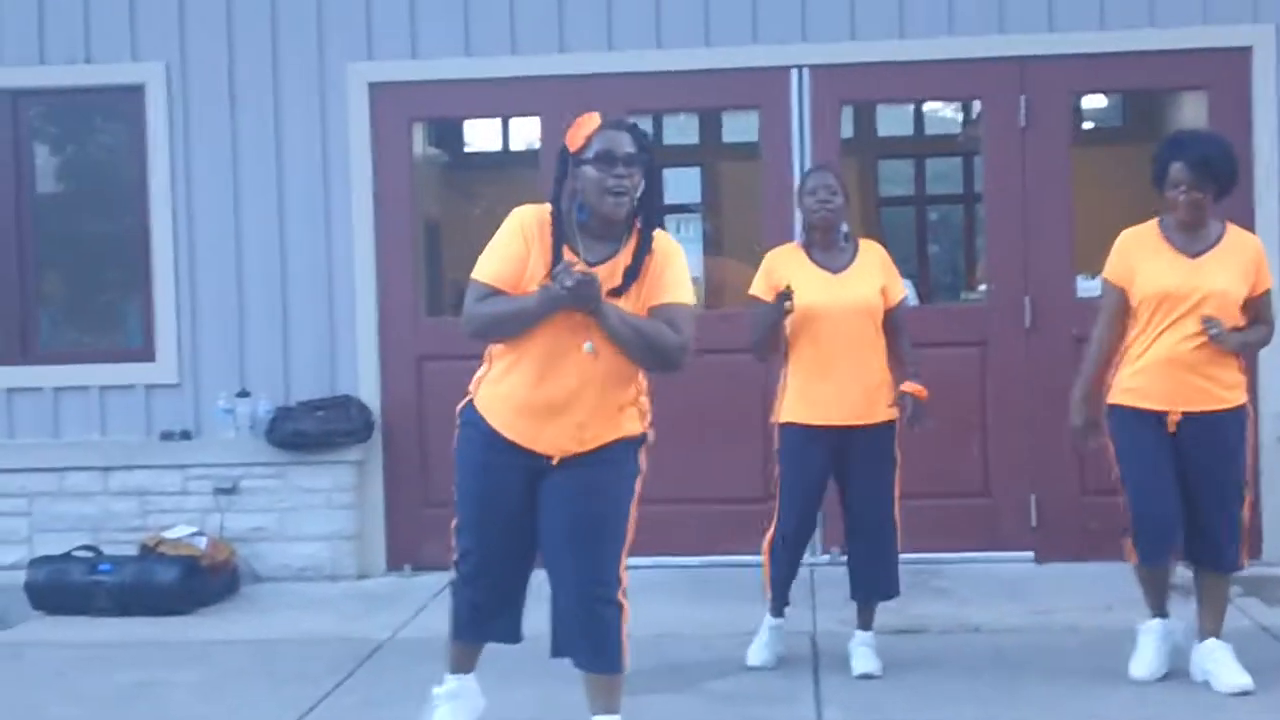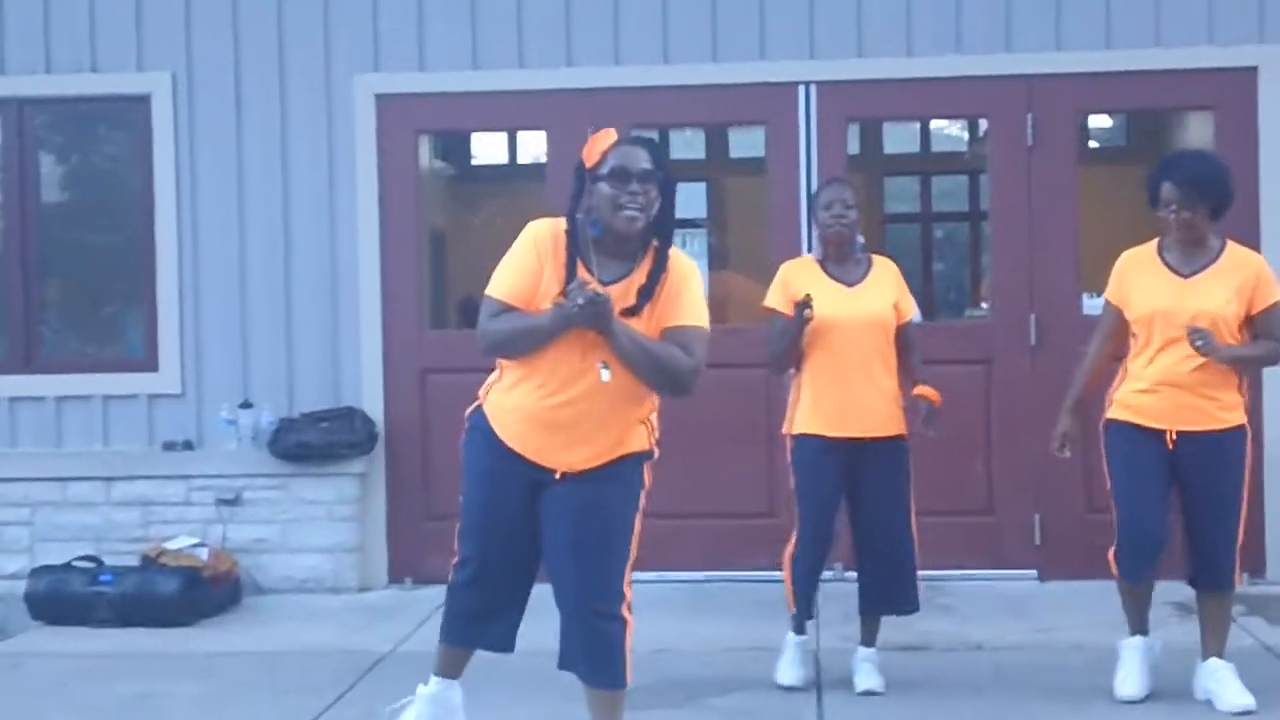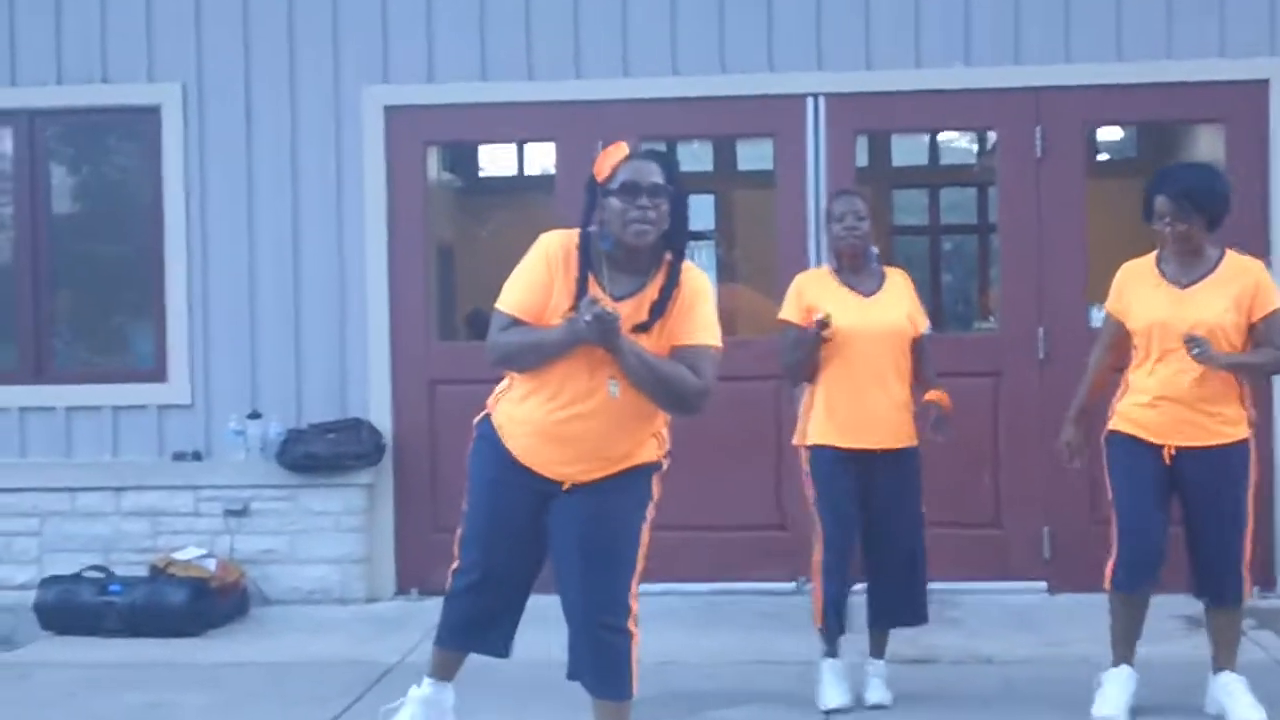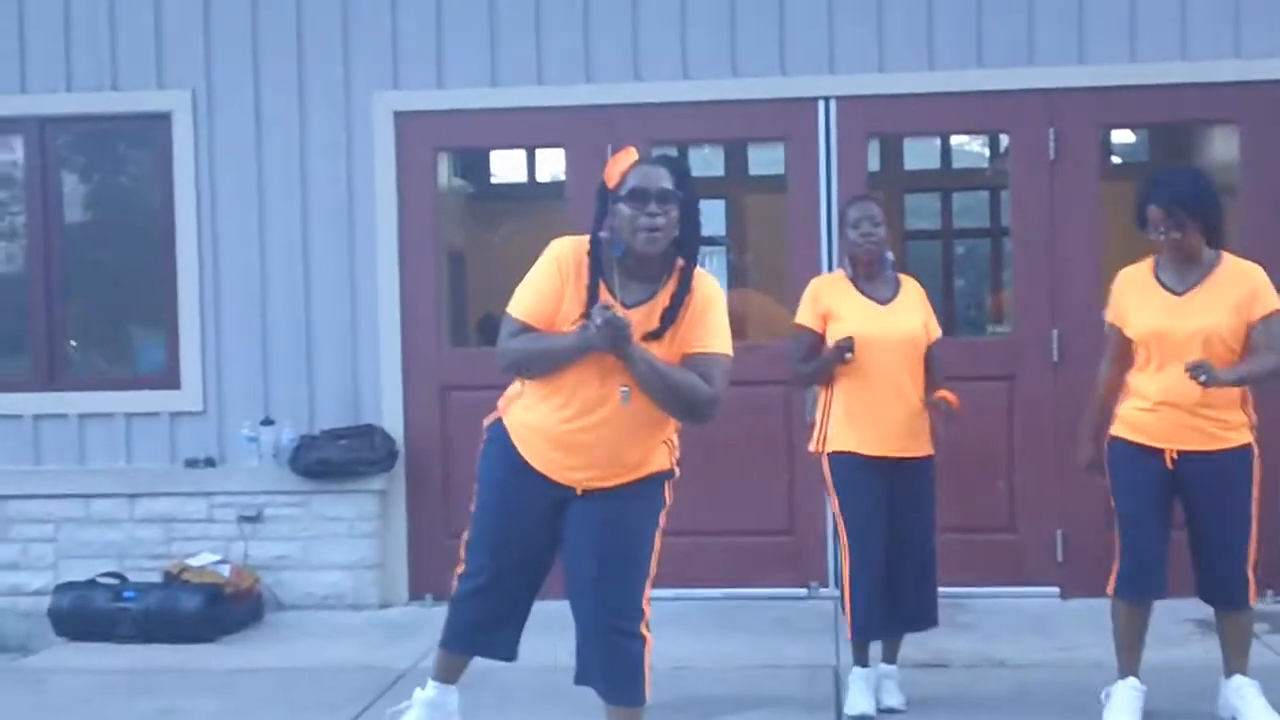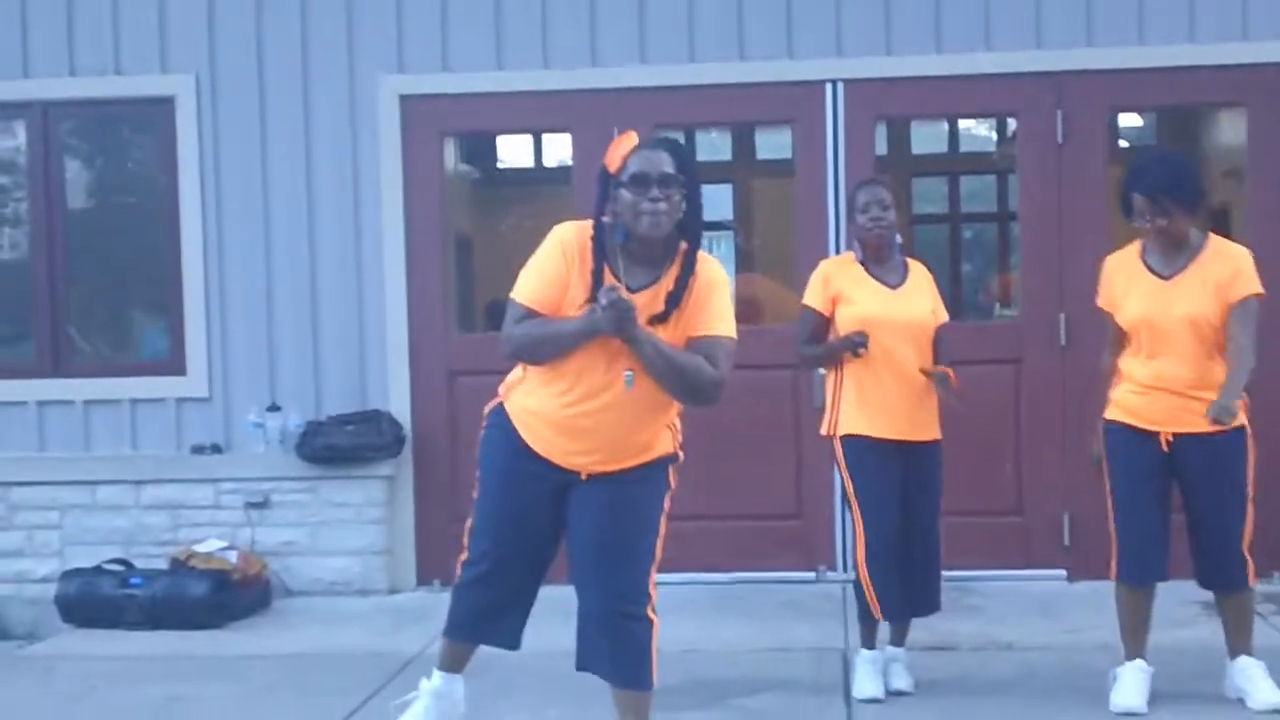
dt=0.1s
person 1, frame 1
left shoulder: (661, 253)
right shoulder: (528, 226)
left elbow: (674, 352)
right elbow: (476, 319)
left wrist: (600, 304)
right wrist: (554, 298)
left hip: (603, 445)
right hip: (499, 430)
left knee: (593, 584)
right knee: (482, 564)
person 1, frame 2
left shoulder: (677, 272)
right shoulder: (542, 241)
left elbow: (683, 376)
right elbow: (489, 334)
left wrist: (609, 325)
right wrist: (564, 314)
left hip: (607, 461)
right hip: (506, 439)
left knee: (597, 599)
right knee: (481, 571)
person 1, frame 3
left shoulder: (689, 287)
right shoulder: (555, 253)
left elbow: (692, 394)
right elbow: (499, 347)
left wrist: (618, 342)
right wrist: (575, 332)
left hip: (616, 473)
right hip: (514, 450)
left knee: (604, 611)
right knee: (480, 578)
person 1, frame 4
left shoulder: (700, 293)
right shoulder: (566, 260)
left elbow: (703, 402)
right elbow: (509, 352)
left wrist: (629, 349)
right wrist: (585, 338)
left hip: (627, 480)
right hip: (524, 454)
left knee: (616, 617)
right knee: (487, 581)
person 1, frame 5
left shoulder: (703, 276)
right shoulder: (569, 244)
left elbow: (708, 384)
right elbow: (515, 337)
left wrist: (635, 333)
right wrist: (592, 321)
left hip: (631, 464)
right hip: (527, 440)
left knee: (623, 601)
right knee: (491, 568)
person 2, frame 1
left shoulder: (1246, 250)
right shoulder: (1132, 244)
left elbow: (1265, 328)
right elbow: (1108, 327)
left wrist: (1233, 339)
right wrist: (1084, 397)
left hip: (1217, 409)
right hip: (1137, 405)
left knee: (1219, 527)
right knee: (1153, 523)
left ankle: (1211, 645)
right ankle: (1158, 623)
person 2, frame 2
right shoulder: (1132, 265)
right elbow: (1104, 344)
left wrist: (1227, 352)
right wrist: (1070, 410)
left hip: (1216, 428)
right hip: (1135, 423)
left knee: (1216, 546)
right knee: (1138, 538)
left ankle: (1214, 665)
right ankle: (1136, 641)
person 2, frame 3
right shoulder: (1131, 276)
right elbow: (1107, 356)
left wrist: (1221, 359)
right wrist: (1074, 419)
left hip: (1218, 442)
right hip: (1137, 437)
left knee: (1222, 560)
right knee: (1135, 552)
right ankle: (1120, 669)
person 2, frame 4
right shoulder: (1129, 283)
right elbow: (1113, 366)
left wrist: (1222, 376)
right wrist: (1092, 433)
left hip: (1220, 446)
right hip: (1138, 443)
left knee: (1228, 565)
right knee: (1136, 561)
person 2, frame 5
left shoulder: (1231, 261)
right shoulder: (1117, 267)
left wrist: (1230, 394)
right wrist: (1101, 417)
left hip: (1212, 428)
right hip: (1132, 428)
left knee: (1225, 545)
right knee: (1136, 544)
right ankle: (1133, 665)
person 3, frame 1
left shoulder: (874, 256)
right shoulder: (779, 262)
left elbow: (897, 334)
right elbow: (760, 349)
left wrist: (910, 385)
right wrist: (775, 316)
left hip: (871, 415)
right hip: (804, 415)
left knee: (872, 523)
right knee: (792, 520)
left ankle: (863, 636)
right ankle: (773, 620)
person 3, frame 2
left shoulder: (886, 272)
right shoulder: (793, 274)
left elbow: (906, 350)
right elbow: (778, 362)
left wrist: (922, 392)
right wrist: (795, 325)
left hip: (882, 429)
right hip: (816, 427)
left knee: (886, 538)
right knee: (812, 532)
left ankle: (867, 652)
right ankle: (797, 638)
person 3, frame 3
left shoulder: (901, 283)
right shoulder: (808, 285)
left elbow: (919, 361)
right elbow: (791, 370)
left wrist: (933, 396)
right wrist: (813, 342)
left hip: (896, 440)
right hip: (831, 439)
left knee: (899, 549)
right knee: (835, 545)
left ankle: (876, 662)
right ankle: (830, 661)
person 3, frame 4
left shoulder: (913, 291)
right shoulder: (823, 290)
left elbow: (928, 367)
right elbow: (801, 374)
left wrist: (940, 396)
right wrist: (832, 356)
left hip: (912, 447)
right hip: (850, 445)
left knee: (912, 554)
right knee: (862, 552)
left ankle: (889, 667)
right ankle: (860, 670)
person 3, frame 5
left shoulder: (921, 274)
right shoulder: (832, 273)
left elbow: (935, 346)
right elbow: (806, 353)
left wrist: (943, 373)
right wrist: (841, 345)
left hip: (921, 430)
right hip: (861, 428)
left knee: (920, 538)
right knee: (876, 533)
left ankle: (896, 651)
right ankle: (869, 653)
